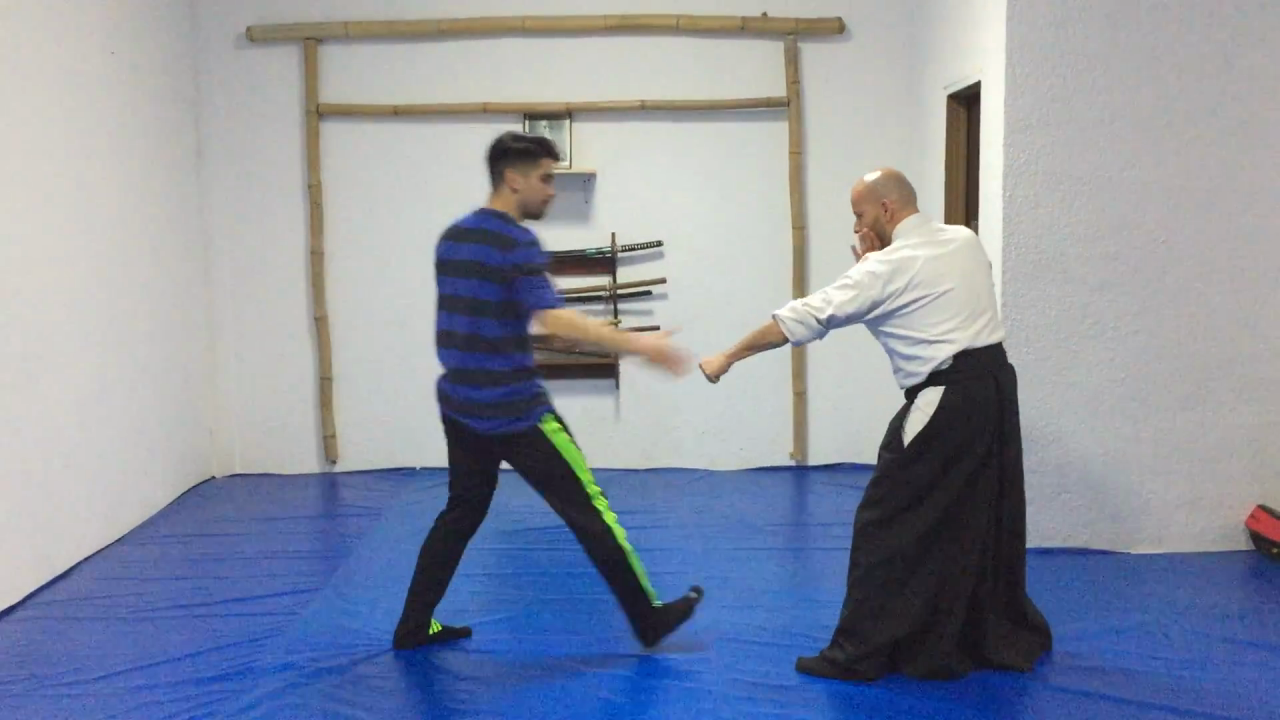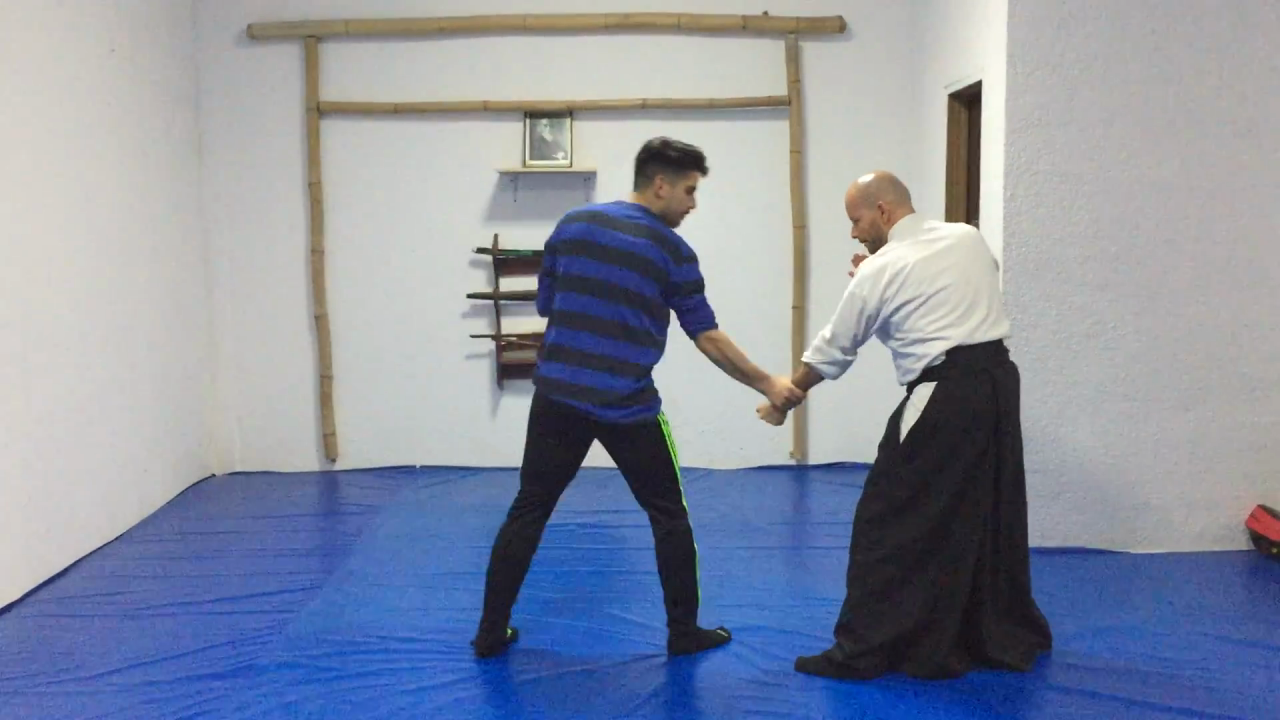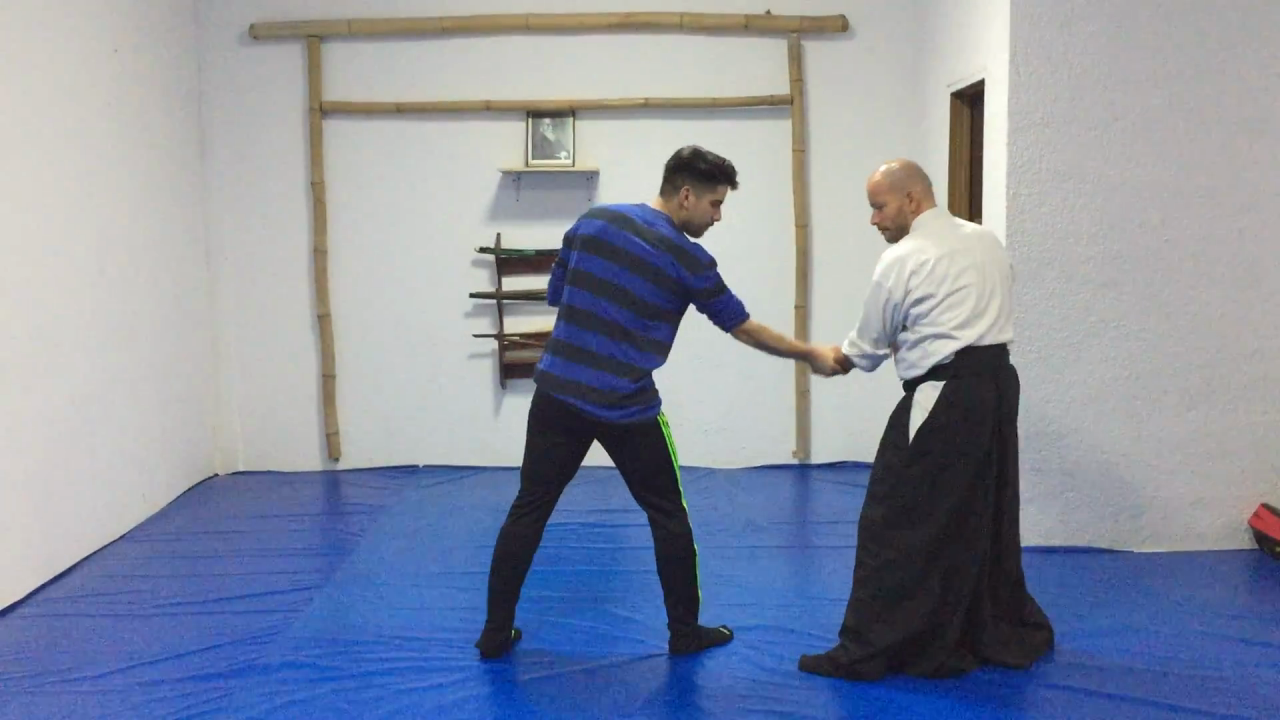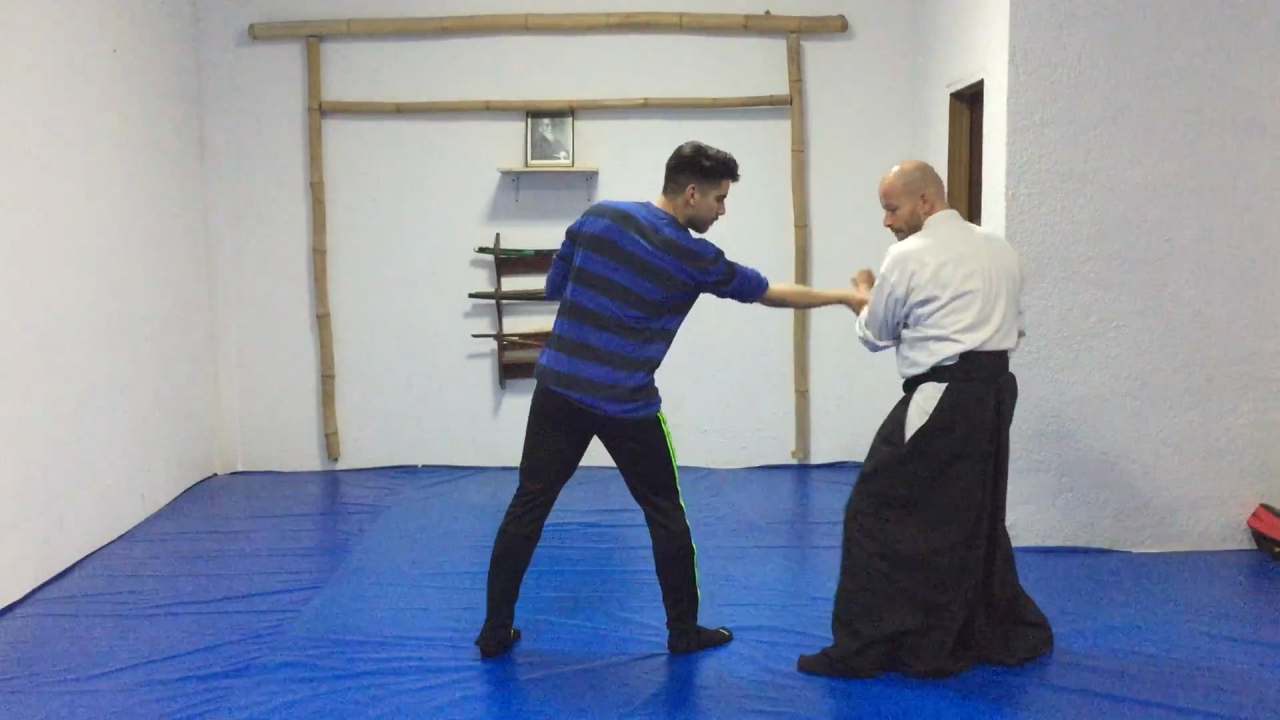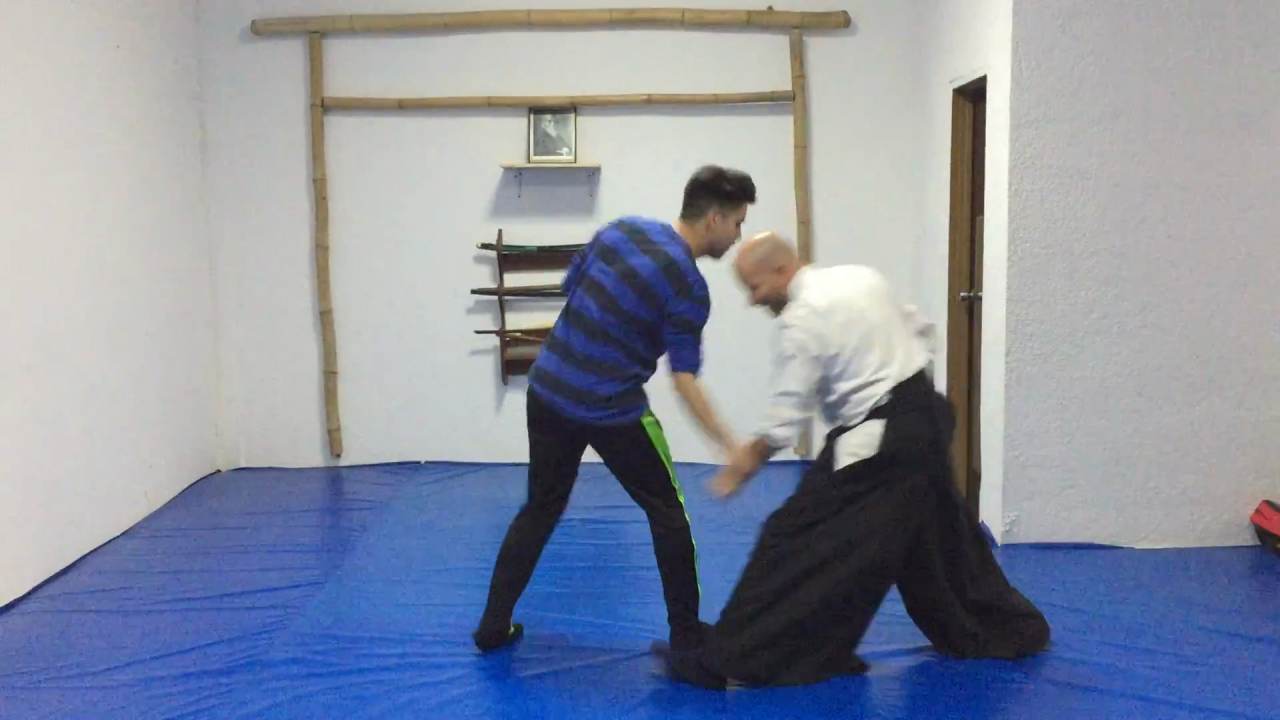
dt=0.4s
person 1, frame 1
left shoulder: (454, 238)
right shoulder: (516, 243)
right elbow: (553, 317)
right wrist: (638, 344)
left hip: (462, 405)
right hip: (513, 409)
left knee: (463, 510)
right knee: (586, 506)
left ankle: (414, 625)
right ankle: (647, 617)
person 1, frame 2
left shoulder: (573, 225)
right shoulder: (672, 251)
left elbow: (545, 304)
right elbow: (708, 338)
right wrist: (768, 384)
left hip: (558, 395)
right hip: (629, 406)
left knee: (529, 509)
right knee: (668, 516)
left ankle: (492, 631)
right ankle: (683, 631)
person 1, frame 3
left shoulder: (593, 221)
right shoulder: (689, 260)
left elbow: (556, 294)
right elbow: (742, 326)
right wrist: (812, 354)
left hip: (557, 391)
right hip: (627, 407)
left knee: (529, 508)
right knee: (668, 516)
left ankle: (496, 632)
right ankle: (685, 631)
person 1, frame 4
left shoulder: (597, 217)
right shoulder: (695, 257)
left elbow: (554, 286)
right elbow: (766, 292)
right wrist: (844, 296)
left hip: (557, 387)
right hip: (626, 403)
left knee: (529, 505)
right knee: (665, 513)
left ankle: (495, 631)
right ankle: (684, 631)
person 1, frame 5
left shoulder: (622, 229)
right shoulder: (688, 286)
left elbow: (574, 285)
right elbow: (684, 380)
right wrist: (728, 443)
left hip: (548, 389)
right hip: (608, 408)
left knee: (542, 508)
right knee: (666, 509)
left ankle: (494, 625)
right ankle: (687, 628)
person 2, frame 1
left shoulder: (888, 267)
right shoulder: (966, 241)
left elbow: (805, 317)
left wrist: (729, 357)
left hip: (947, 402)
right hip: (995, 389)
left knee: (889, 524)
right knee: (984, 518)
left ankle: (858, 653)
right ankle: (1005, 636)
person 2, frame 2
left shoulder: (881, 270)
right shoulder: (969, 239)
left elbow: (831, 350)
left wrist: (784, 398)
left hip: (945, 398)
right hip: (997, 384)
left knee: (890, 522)
right knee: (990, 514)
left ankle: (860, 651)
right ankle: (1007, 635)
person 2, frame 3
left shoulder: (902, 259)
right shoulder: (988, 241)
left elbow: (867, 349)
left hip: (945, 398)
right hip: (996, 385)
left knee: (897, 522)
right knee: (985, 516)
left ankle: (866, 652)
right ankle: (1009, 632)
person 2, frame 4
left shoulder: (909, 256)
right shoulder: (1000, 248)
left elbow: (875, 335)
right elbow: (1013, 326)
left wrist: (865, 299)
left hip: (942, 400)
right hip: (994, 392)
left knee: (881, 513)
right knee: (976, 519)
left ankle: (865, 647)
right ankle: (1008, 634)
person 2, frame 5
left shoulder: (800, 320)
right shoulder: (861, 279)
left elbow: (785, 421)
right elbow: (919, 332)
left wrist: (746, 462)
left hip: (879, 437)
right hip: (927, 416)
left knee: (797, 535)
right knee: (944, 533)
left ankle: (733, 656)
right ankle: (1009, 632)
